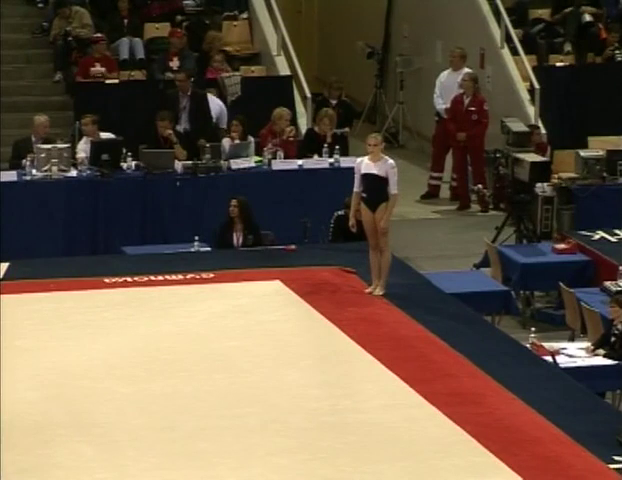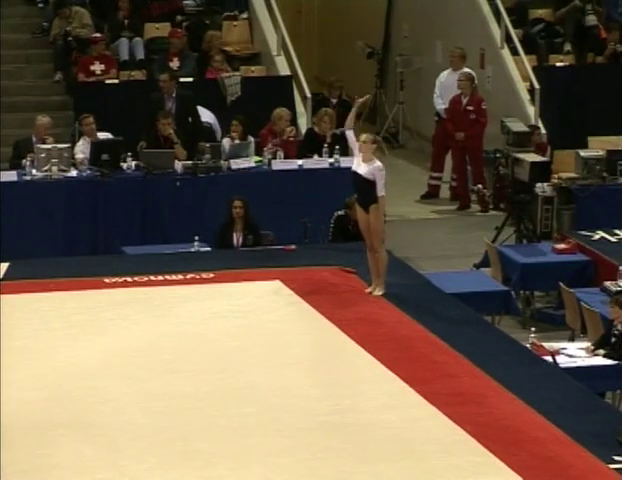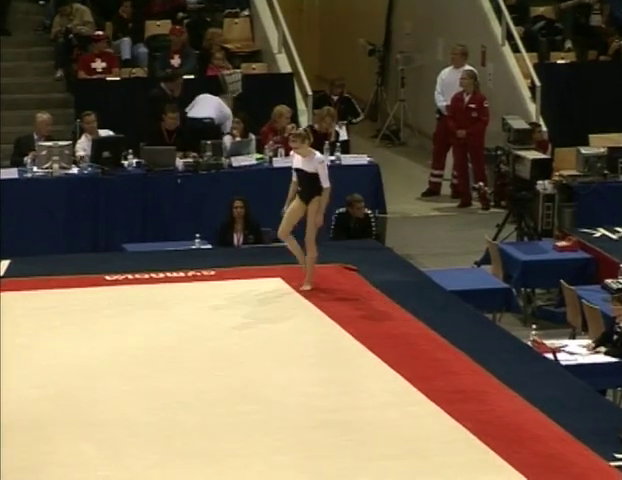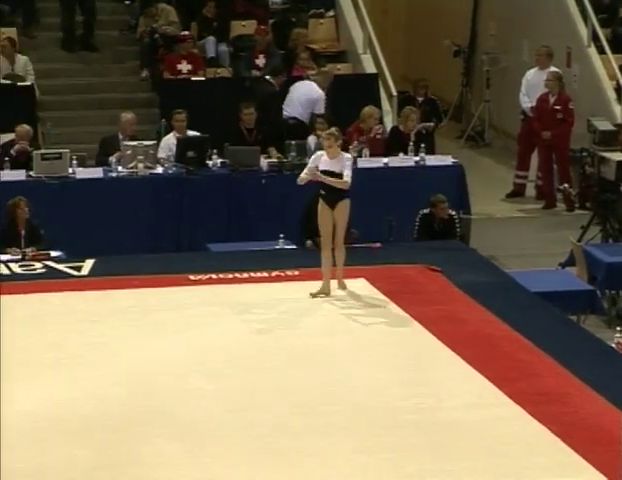
dt=1s
person 1, frame 1
left shoulder: (389, 164)
right shoulder: (360, 163)
left elbow: (393, 193)
right elbow: (357, 190)
left wrist: (386, 218)
right wrist: (352, 215)
left hip: (381, 205)
right hip: (366, 205)
left knee: (383, 246)
right knee: (372, 245)
left ankle: (382, 284)
right ankle: (374, 282)
person 1, frame 2
left shoulder: (377, 167)
right shoulder: (357, 156)
left elbow: (381, 196)
right elbow: (348, 129)
left wrist: (381, 219)
right wrist: (356, 107)
left hip: (373, 207)
right hip: (360, 205)
left knee: (377, 246)
right knee: (369, 246)
left ankle: (380, 284)
right ankle: (374, 282)
person 1, frame 3
left shoulder: (318, 159)
right shoulder: (294, 155)
left elbow: (326, 187)
left wrist: (320, 213)
right wrist: (287, 203)
left hip: (315, 198)
right hip: (301, 197)
left knee: (310, 240)
right knee: (282, 232)
left ankle: (308, 280)
right ankle: (304, 261)
person 1, frame 4
left shoulder: (345, 158)
right shoulder: (318, 157)
left elbow: (346, 183)
right elbow: (300, 180)
left wrist: (323, 178)
right wrist: (308, 176)
left hip: (341, 201)
right hip: (324, 201)
left knee: (338, 241)
right knee: (326, 243)
left ankle: (340, 278)
right ankle: (325, 285)
person 2, frame 1
right shoulder: (444, 75)
right elbow: (437, 95)
right wrist: (443, 109)
right hip: (443, 117)
right knee: (437, 153)
left ankle: (456, 189)
right ankle: (433, 188)
person 2, frame 2
left shoulder: (469, 75)
right shoulder: (443, 75)
right elbow: (436, 95)
right wrist: (443, 109)
right hip: (442, 117)
right knee: (437, 153)
right ankle: (433, 188)
person 2, frame 3
left shoulder: (470, 72)
right shoulder: (445, 72)
right elbow: (438, 92)
right wrist: (444, 106)
right hip: (444, 114)
right knee: (438, 150)
left ankle: (457, 187)
right ankle: (434, 186)
person 2, frame 4
right shoulder: (530, 73)
right elbow: (522, 94)
right wrist: (530, 107)
right hip: (528, 116)
right knee: (523, 152)
left ankle: (541, 188)
right ankle: (519, 187)
person 3, frame 1
left shoulder: (480, 101)
right shoulder: (456, 99)
left elbow: (484, 123)
right elbow: (450, 120)
left wrist: (467, 135)
right wrist: (455, 133)
left hip: (475, 142)
right hip: (458, 141)
left knee: (478, 170)
right knee: (460, 171)
left ankle: (483, 202)
right ankle: (464, 201)
person 3, frame 2
left shoulder: (478, 101)
right shoulder: (454, 100)
left elbow: (482, 123)
right elbow: (448, 120)
left wrist: (466, 134)
right wrist: (454, 133)
left hip: (473, 142)
right hip: (456, 142)
left knee: (477, 170)
right knee: (459, 170)
left ankle: (483, 202)
right ankle: (464, 201)
person 3, frame 3
left shoulder: (480, 99)
right shoulder: (456, 98)
left elbow: (484, 121)
right elbow: (450, 117)
left wrist: (467, 132)
right wrist: (455, 130)
left hip: (475, 139)
right hip: (458, 139)
left knee: (478, 167)
right knee: (460, 168)
left ankle: (484, 199)
right ankle: (465, 198)
person 3, frame 4
left shoulder: (566, 100)
right shoulder: (542, 99)
left elbow: (569, 122)
right elbow: (535, 119)
left wrist: (552, 133)
right wrist: (541, 132)
left hip: (560, 140)
right hip: (543, 140)
left knee: (563, 169)
right knee: (545, 169)
left ankle: (569, 201)
right ankle: (549, 200)
